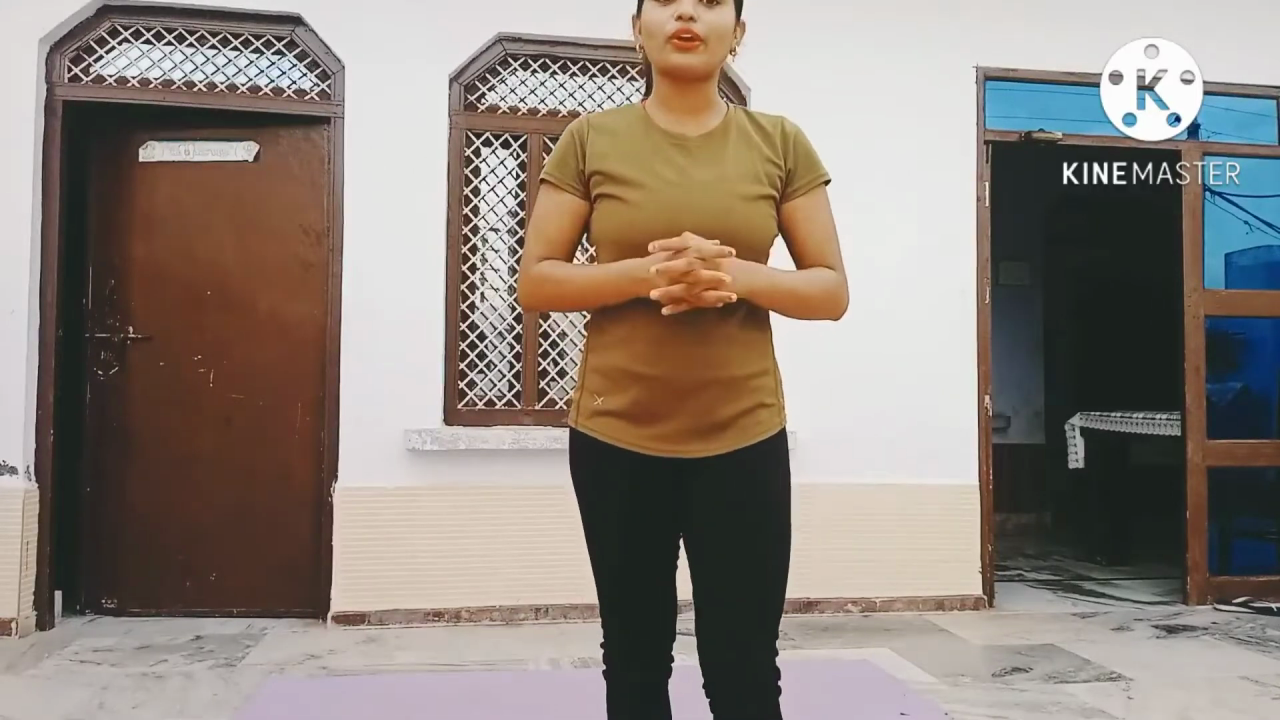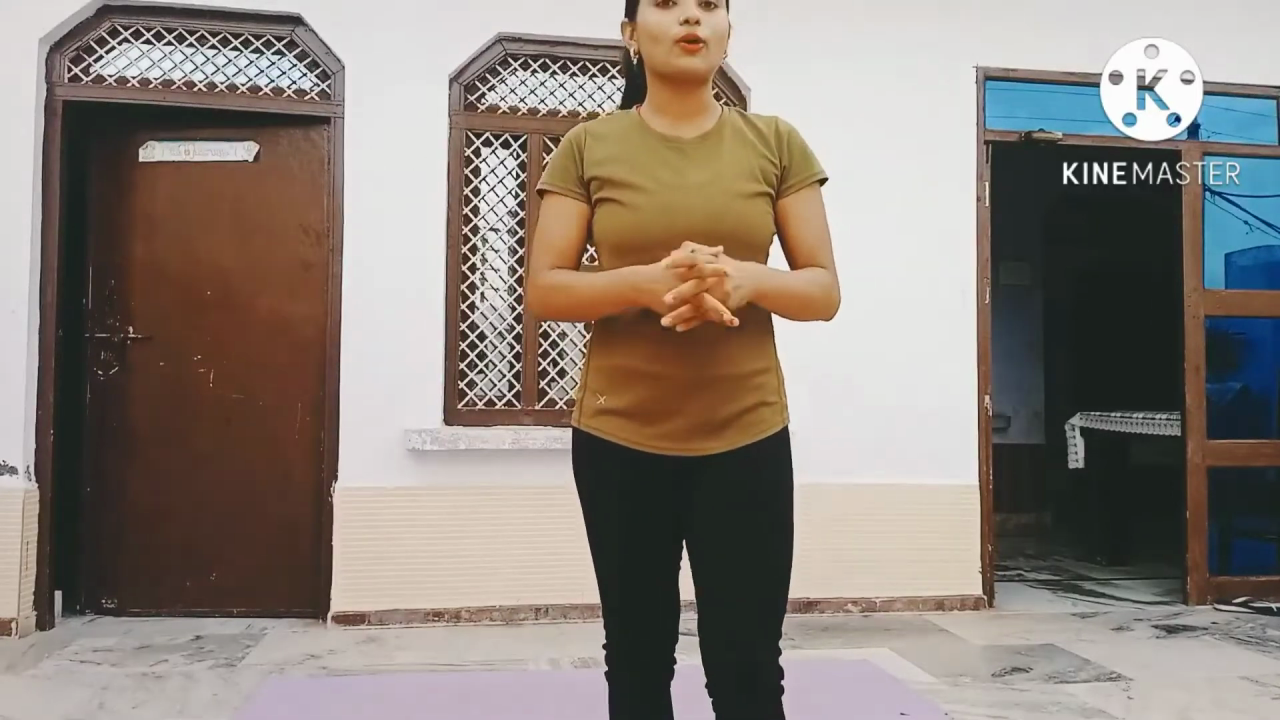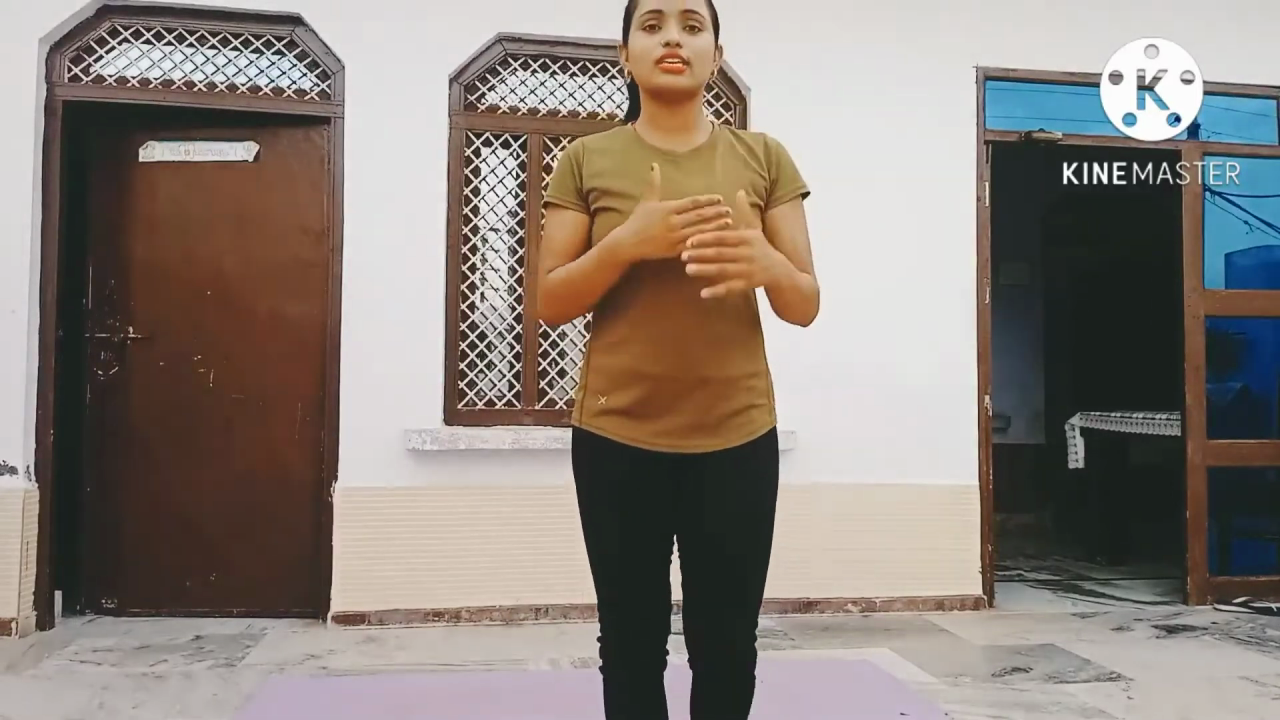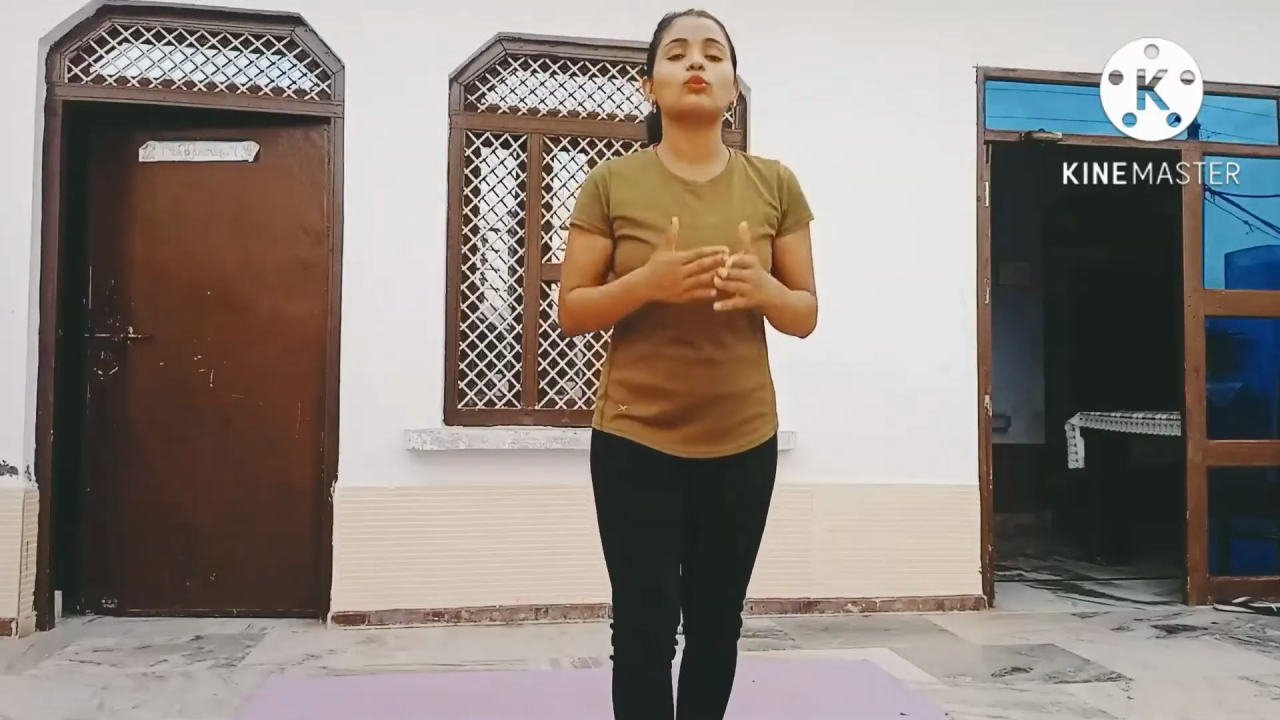
dt=0.5s
person 1, frame 1
left shoulder: (781, 143)
right shoulder: (590, 140)
left elbow: (832, 291)
right elbow: (534, 283)
left wrist: (738, 275)
right wrist: (646, 274)
left hip: (744, 440)
right hip: (616, 438)
right knee: (634, 657)
person 1, frame 2
left shoulder: (775, 144)
right shoulder: (587, 148)
left elbow: (825, 293)
right elbow: (541, 295)
left wrist: (748, 279)
right wrist: (646, 282)
left hip: (747, 437)
right hip: (619, 438)
right knee: (638, 655)
person 1, frame 3
left shoulder: (763, 157)
right shoulder: (585, 161)
left elbow: (806, 306)
right elbow: (549, 302)
left wrist: (766, 266)
right wrist: (627, 241)
left hip: (736, 434)
right hip: (618, 434)
left knee: (726, 646)
right knee: (632, 642)
person 1, frame 4
left shoulder: (776, 185)
right shoulder: (611, 183)
left elbow: (806, 317)
right elbow: (570, 313)
left wrist: (764, 288)
right wrist: (646, 282)
left hip: (742, 442)
right hip: (636, 440)
left knee: (716, 624)
right knee: (644, 630)
